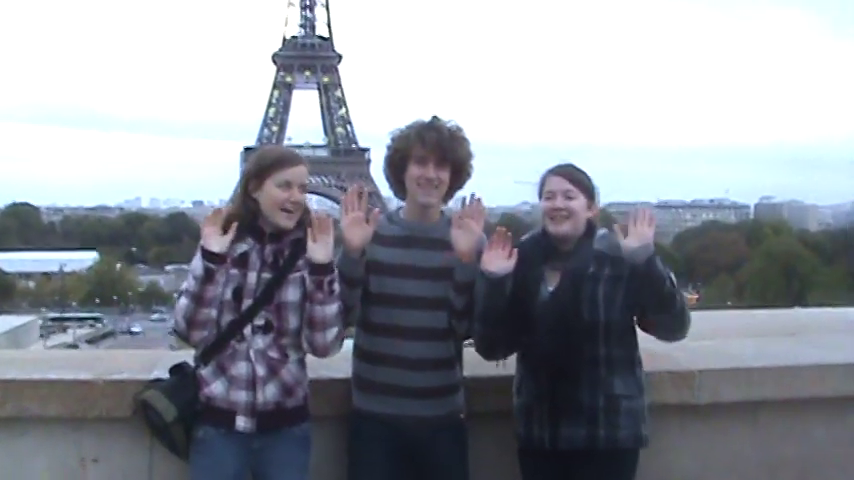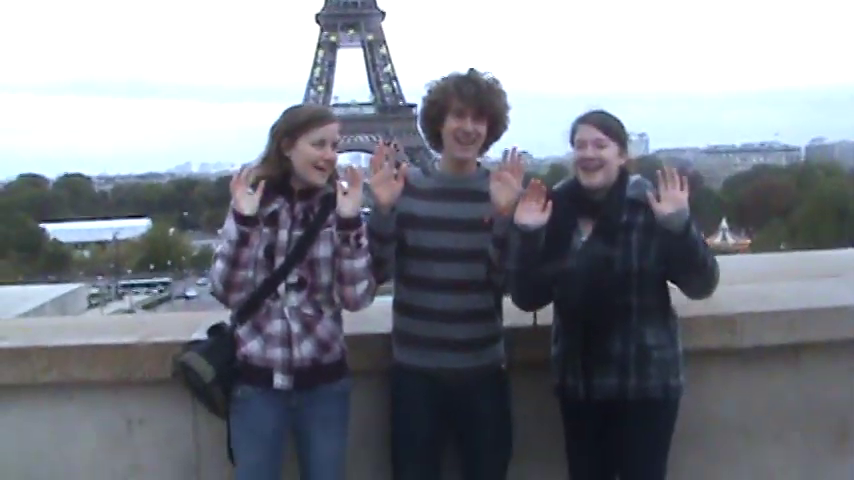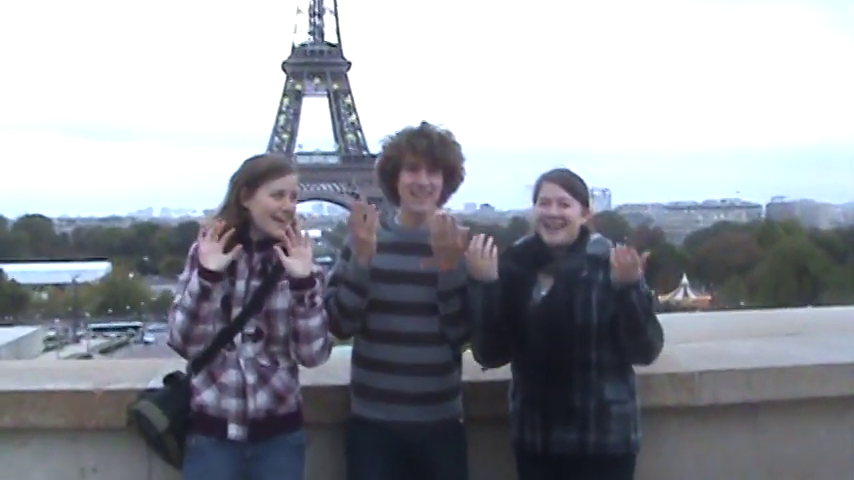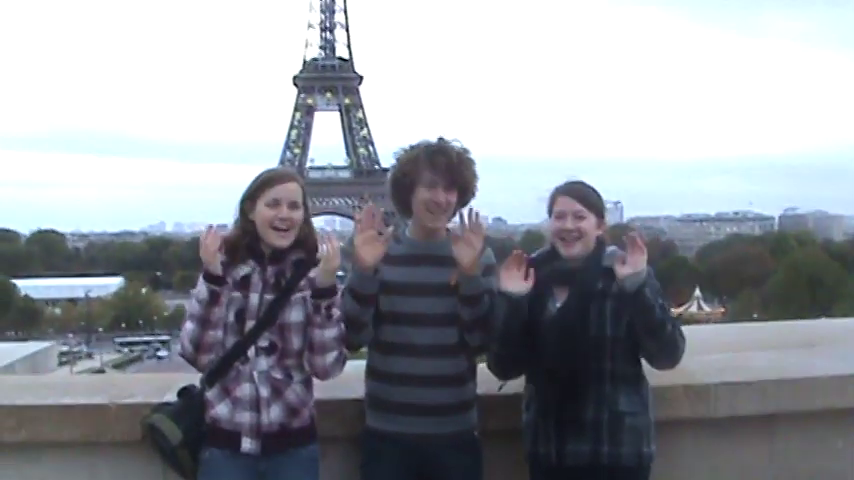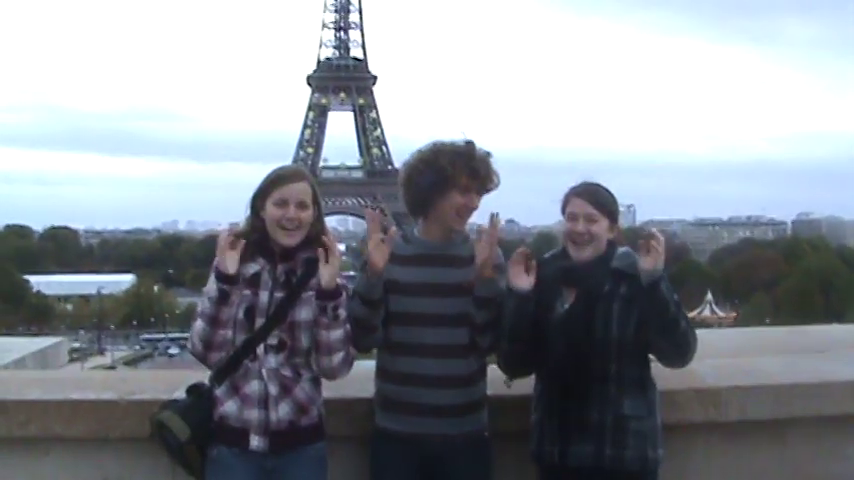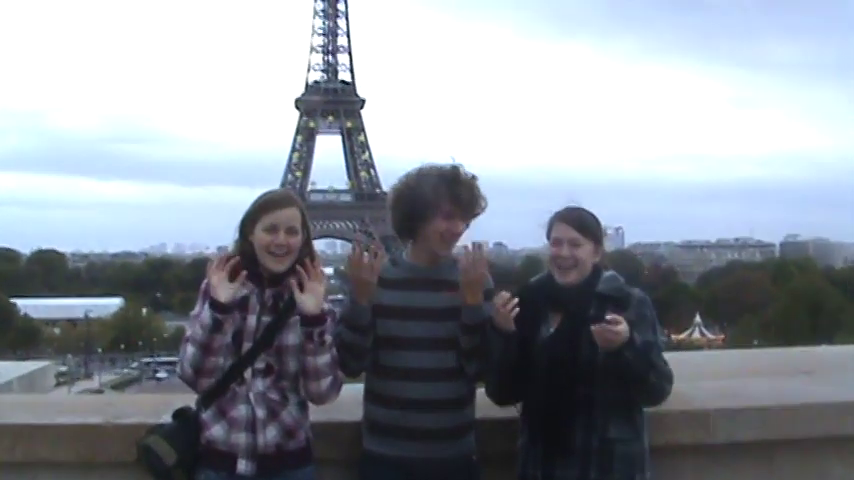
dt=0.4s
person 1, frame 1
left shoulder: (467, 240)
right shoulder: (371, 234)
left elbow: (467, 327)
right elbow: (342, 315)
left wrist: (466, 259)
right wrist: (352, 252)
left hip: (442, 416)
right hip: (375, 414)
person 1, frame 2
left shoulder: (502, 193)
right shoulder: (406, 187)
left elbow: (504, 280)
right elbow: (378, 272)
left wrist: (505, 214)
right wrist: (383, 210)
left hip: (483, 369)
right hip: (414, 369)
person 1, frame 3
left shoulder: (461, 245)
right shoulder: (363, 240)
left elbow: (461, 333)
right elbow: (340, 325)
left wrist: (449, 268)
right wrist: (362, 259)
left hip: (440, 421)
right hip: (372, 420)
person 1, frame 4
left shoulder: (478, 256)
right shoulder: (379, 253)
left elbow: (481, 341)
right elbow: (353, 337)
left wrist: (470, 274)
right wrist: (364, 270)
left hip: (456, 434)
right hip: (387, 434)
person 1, frame 5
left shoulder: (484, 256)
right shoulder: (387, 253)
left elbow: (491, 343)
right elbow: (363, 340)
left wrist: (487, 275)
right wrist: (373, 274)
left hip: (465, 434)
right hip: (397, 433)
person 1, frame 6
left shoulder: (474, 277)
right shoulder: (375, 276)
left elbow: (479, 368)
right elbow: (351, 365)
left wrist: (474, 300)
right wrist: (361, 299)
person 2, frame 1
left shoulder: (307, 251)
right shoulder: (221, 243)
left elbow: (324, 344)
right elbow: (192, 331)
left wrist: (322, 268)
right wrist: (210, 259)
left hip: (285, 426)
right hip: (219, 423)
person 2, frame 2
left shoulder: (336, 207)
right shoulder: (253, 200)
left elbow: (355, 298)
right elbow: (229, 293)
left wrist: (350, 222)
right wrist: (243, 220)
left hip: (324, 380)
right hip: (257, 379)
person 2, frame 3
left shoulder: (297, 259)
right shoulder: (208, 252)
left elbow: (313, 354)
right elbow: (186, 344)
left wrist: (303, 282)
right wrist: (207, 275)
left hip: (279, 433)
right hip: (212, 431)
person 2, frame 4
left shoulder: (312, 274)
right shoulder: (224, 265)
left elbow: (327, 366)
right elbow: (198, 355)
left wrist: (325, 290)
right wrist: (213, 280)
left hip: (293, 446)
right hip: (226, 444)
person 2, frame 5
left shoulder: (322, 272)
right shoulder: (234, 263)
left elbow: (334, 366)
right elbow: (208, 353)
left wrist: (330, 291)
right wrist: (225, 280)
left hip: (301, 443)
right hip: (234, 441)
person 2, frame 6
left shoulder: (311, 296)
right shoulder: (219, 287)
left elbow: (323, 391)
right elbow: (196, 378)
left wrist: (314, 318)
right wrist: (218, 307)
person 3, frame 1
left shoulder: (618, 261)
right shoulder: (523, 262)
left elbow: (673, 327)
right elbow: (492, 346)
left wrist: (645, 260)
right wrist: (492, 283)
left hip: (606, 432)
right hip: (540, 432)
person 3, frame 2
left shoulder: (648, 208)
right shoulder: (557, 209)
left elbow: (703, 283)
right elbow: (529, 298)
left wrist: (678, 223)
right wrist: (526, 235)
left hip: (645, 381)
right hip: (578, 380)
person 3, frame 3
left shoulder: (610, 266)
right shoulder: (514, 267)
left elbow: (645, 350)
right elbow: (490, 354)
left wrist: (628, 287)
right wrist: (485, 285)
left hip: (603, 437)
right hip: (535, 437)
person 3, frame 4
left shoulder: (628, 278)
right shoulder: (532, 277)
left elbow: (667, 355)
right elbow: (504, 366)
left wrist: (638, 289)
right wrist: (511, 302)
left hip: (618, 449)
right hip: (549, 448)
person 3, frame 5
left shoulder: (636, 279)
right shoulder: (545, 279)
left elbow: (678, 353)
right elbow: (514, 365)
left wrist: (653, 282)
right wrist: (519, 298)
left hip: (624, 450)
right hip: (556, 448)
person 3, frame 6
left shoulder: (628, 304)
right shoulder: (529, 304)
left elbow: (657, 389)
right elbow: (503, 393)
left wrist: (626, 347)
right wrist: (503, 334)
